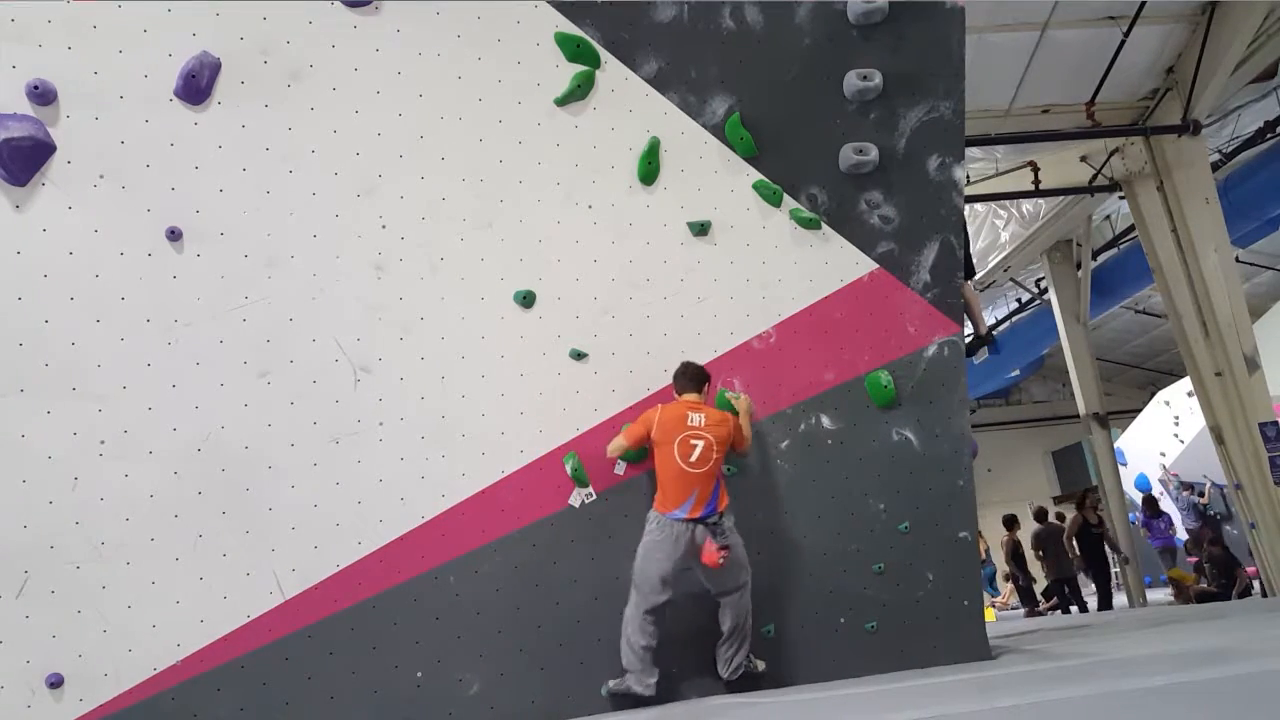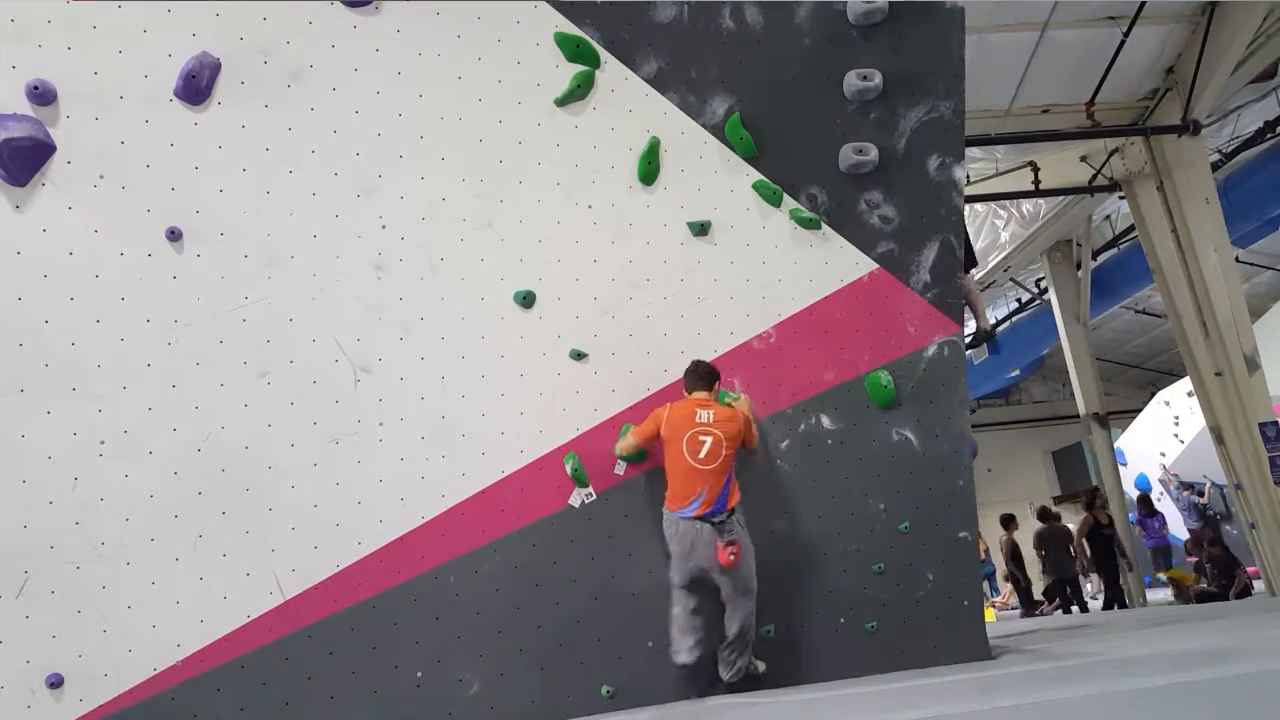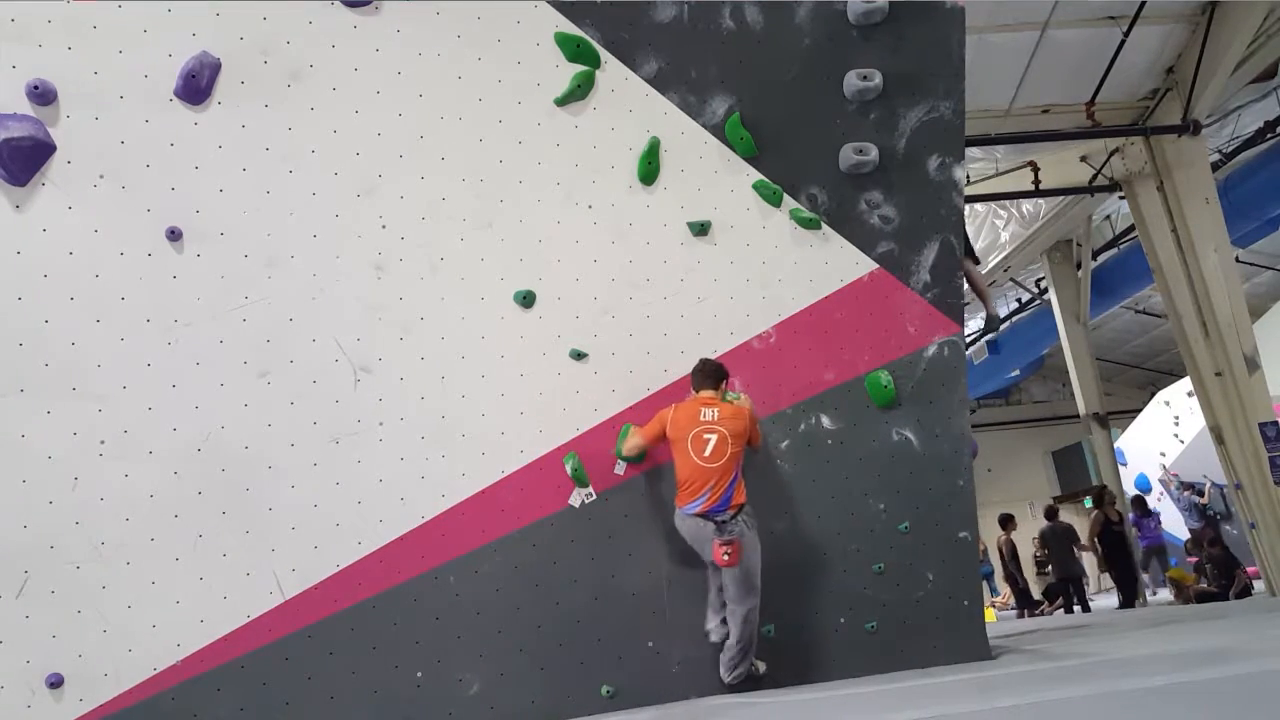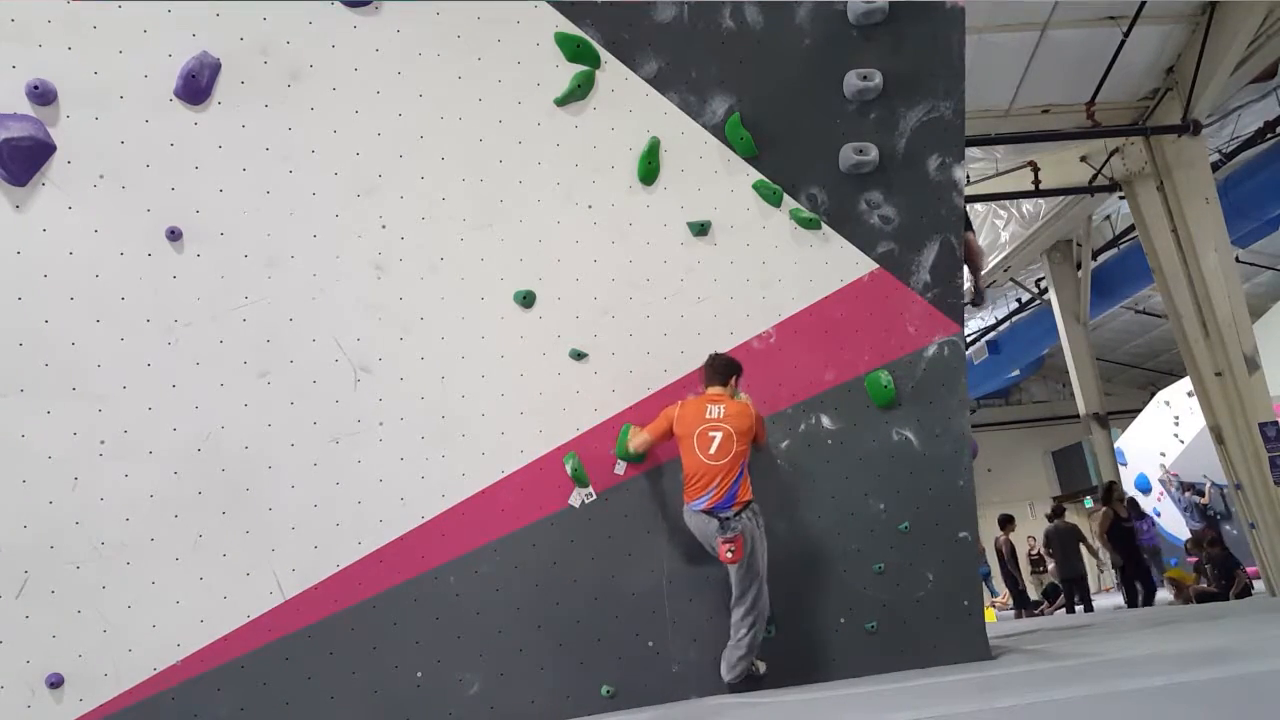
dt=0.2s
person 1, frame 1
left shoulder: (658, 415)
right shoulder: (725, 421)
left elbow: (612, 450)
right elbow: (744, 445)
left wrist: (632, 434)
right wrist: (745, 412)
left hip: (667, 525)
right hip: (713, 527)
left knee: (644, 600)
right knee: (736, 592)
left ankle: (639, 679)
right ankle: (734, 667)
person 1, frame 2
left shoulder: (667, 413)
right shoulder: (735, 418)
left elbow: (621, 449)
right elbow: (752, 443)
left wrist: (635, 434)
left hip: (680, 521)
right hip: (724, 524)
left knee: (682, 585)
right knee: (741, 596)
left ankle: (685, 650)
right ankle: (735, 669)
person 1, frame 3
left shoulder: (672, 414)
right shoulder: (741, 415)
left elbow: (628, 450)
right elbow: (756, 442)
left wrist: (634, 433)
left hip: (688, 518)
right hip: (730, 521)
left knee: (718, 565)
right knee: (744, 595)
left ankle: (718, 628)
right ankle: (737, 670)
person 1, frame 4
left shoulder: (680, 411)
right shoulder: (747, 412)
left elbow: (635, 447)
left wrist: (635, 432)
left hip: (696, 514)
right hip: (737, 516)
left knee: (741, 571)
right knee: (750, 594)
right ankle: (737, 669)
